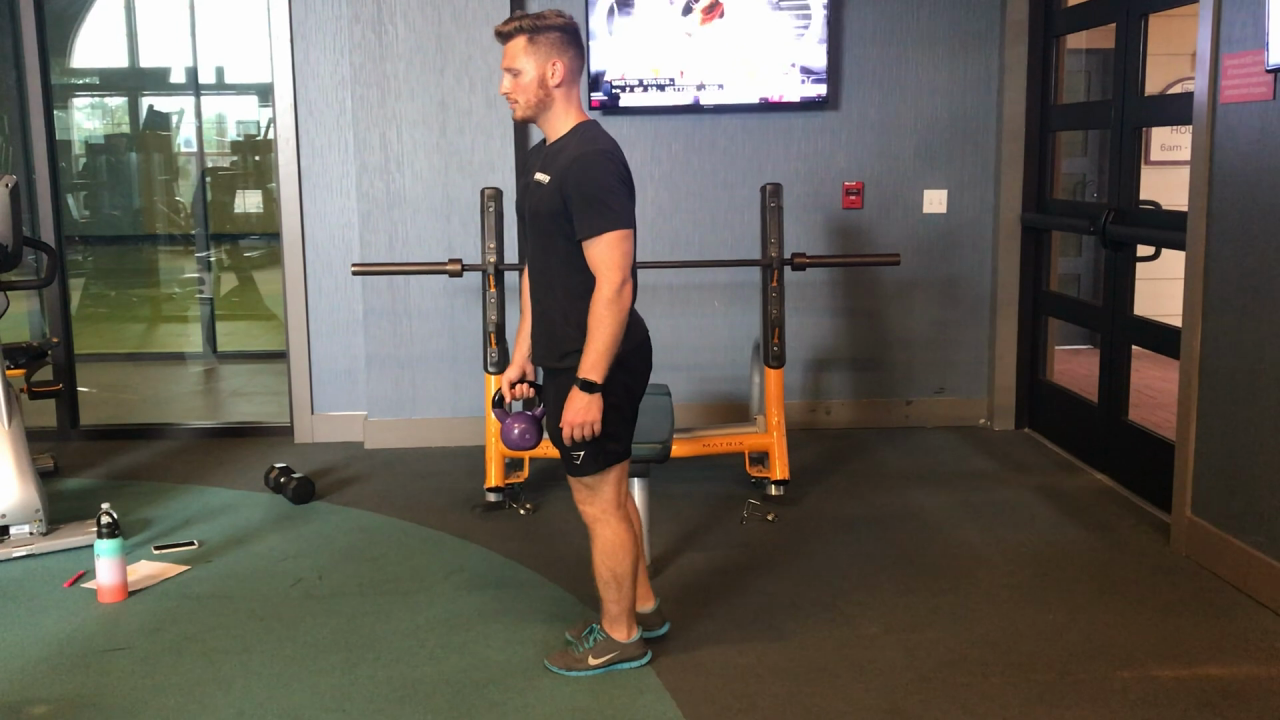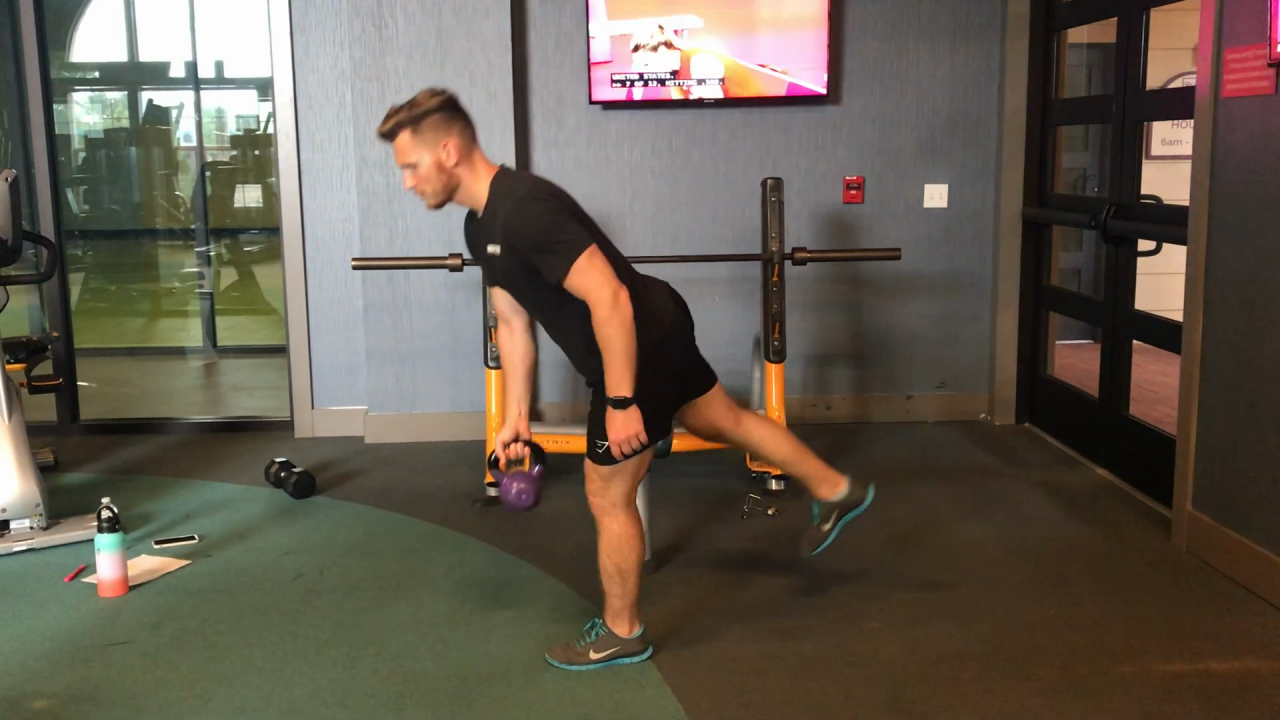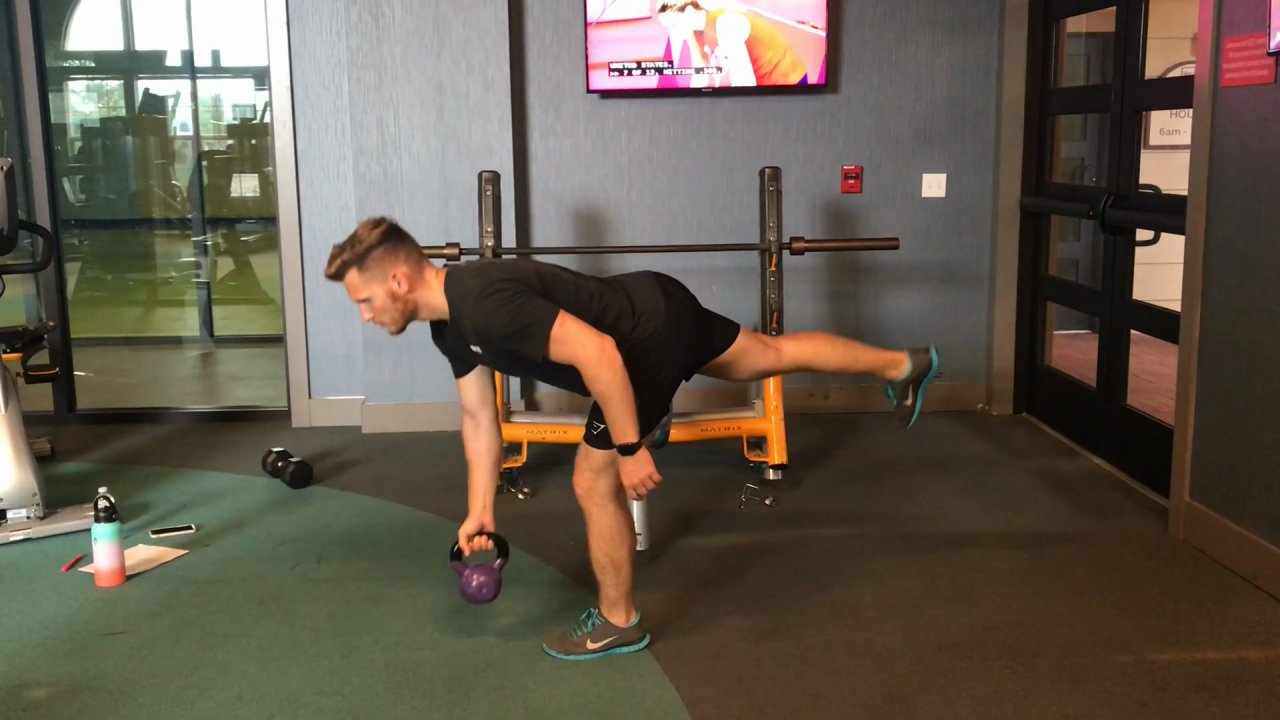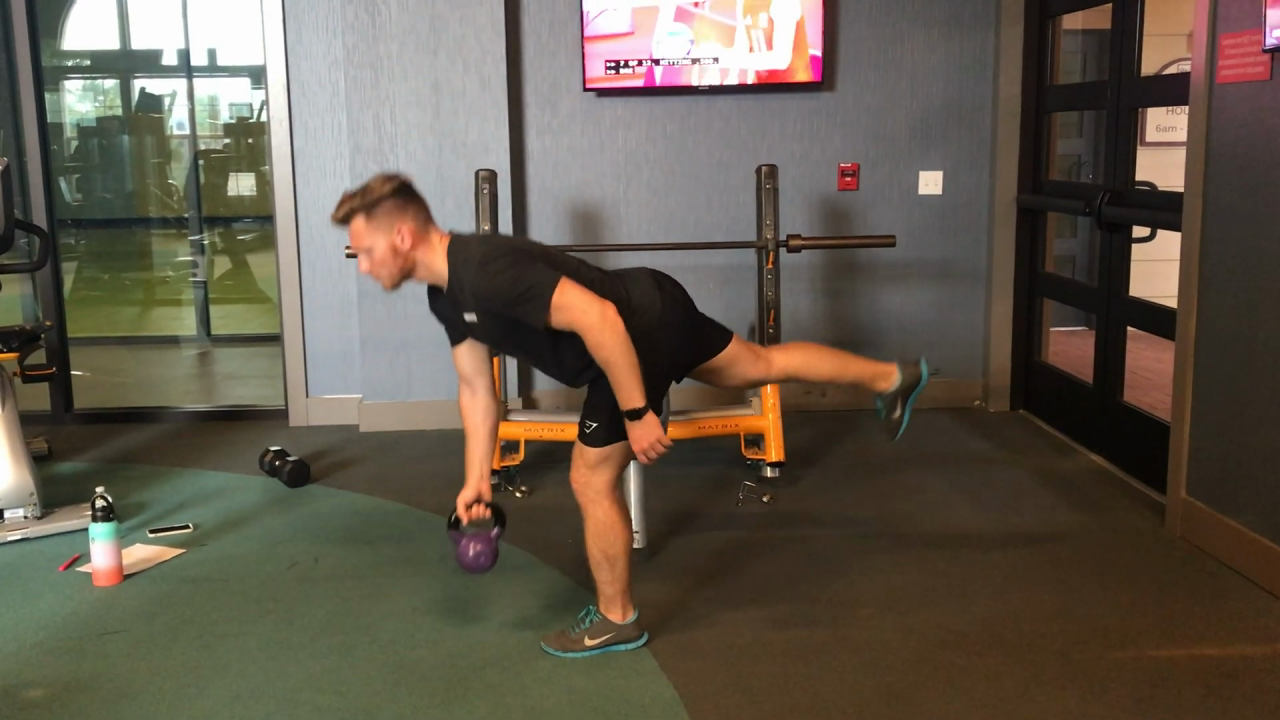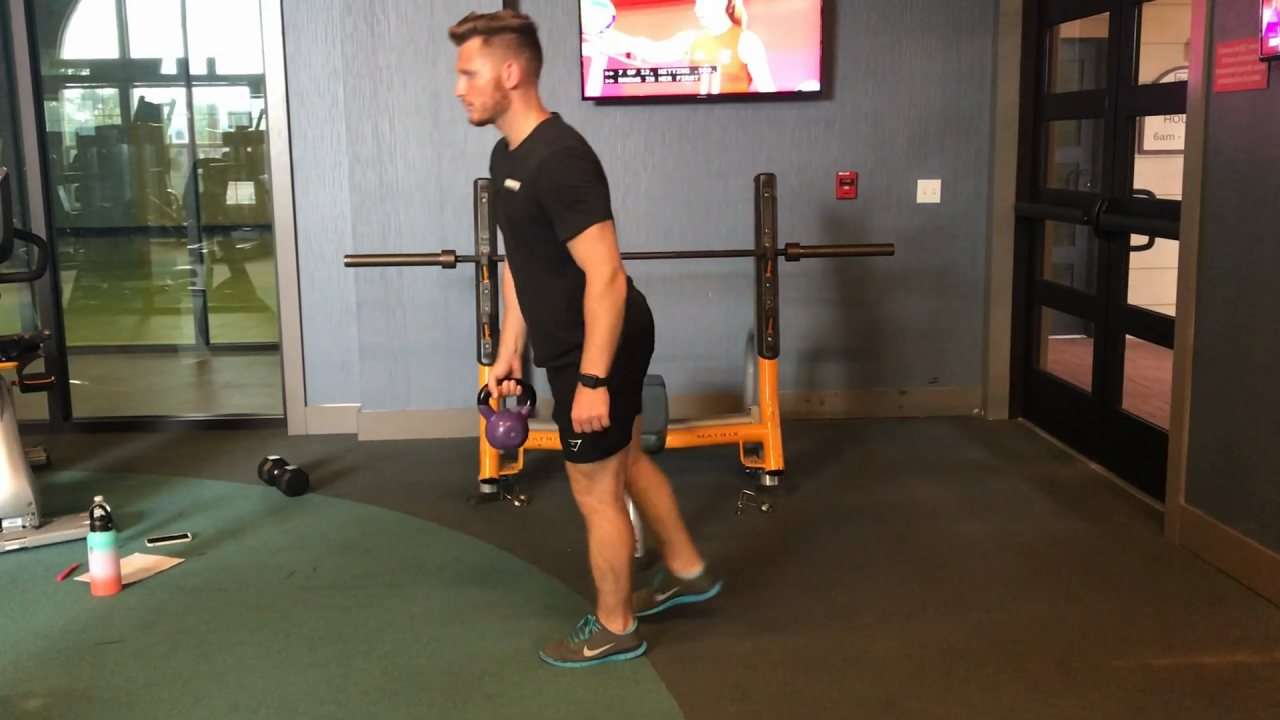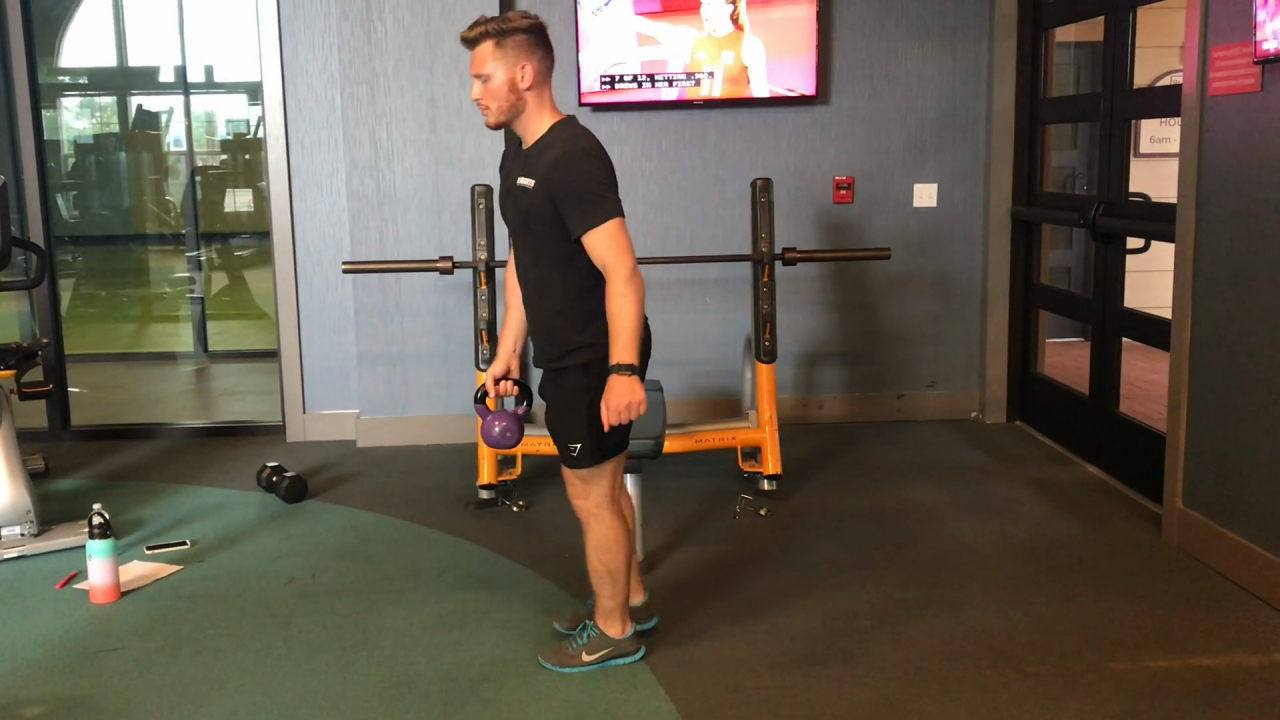
dt=0.7s
person 1, frame 1
left shoulder: (592, 160)
right shoulder: (543, 157)
left elbow: (615, 285)
left wrist: (589, 384)
right wrist: (523, 352)
left hip: (596, 364)
right hip: (568, 359)
left knee: (598, 500)
right knee: (606, 492)
left ankle: (621, 639)
right ankle: (639, 605)
person 1, frame 2
left shoulder: (521, 210)
right shoulder: (481, 224)
left elbow: (610, 301)
right elbow: (513, 324)
left wrist: (620, 404)
right wrist: (516, 418)
left hip: (642, 339)
right hip: (656, 333)
left knee: (607, 491)
right knee: (723, 423)
left ankle: (621, 634)
right ankle: (833, 491)
person 1, frame 3
left shoulder: (486, 305)
right shoulder: (451, 322)
left elbow: (598, 354)
right elbow: (479, 418)
left wrist: (629, 449)
right wrist: (480, 511)
left hip: (650, 334)
right hip: (658, 308)
left knee: (594, 483)
right knee: (770, 355)
left ankle: (618, 622)
right ankle: (900, 367)
person 1, frame 4
left shoulder: (487, 272)
right shoulder: (447, 292)
left elbow: (599, 321)
right elbow: (476, 385)
left wrist: (636, 414)
right wrist: (476, 478)
left hip: (641, 326)
right hip: (650, 314)
left knee: (592, 481)
right knee: (758, 363)
left ankle: (615, 623)
right ankle: (891, 378)
person 1, frame 5
left shoulder: (559, 159)
right shoulder: (509, 154)
left elbow: (605, 277)
right elbow: (519, 264)
left wrist: (593, 380)
right wrist: (509, 353)
left hip: (599, 346)
right hip: (583, 343)
left knee: (596, 492)
right knee: (627, 460)
left ankle: (615, 629)
right ankle: (686, 570)
person 1, frame 6
left shoulder: (572, 159)
right shoulder: (518, 156)
left elbow: (621, 272)
left wrist: (624, 369)
right wrist: (507, 351)
left hip: (592, 358)
right hip: (568, 353)
left knee: (591, 496)
right knee: (601, 482)
left ankle: (613, 633)
right ankle: (628, 596)
